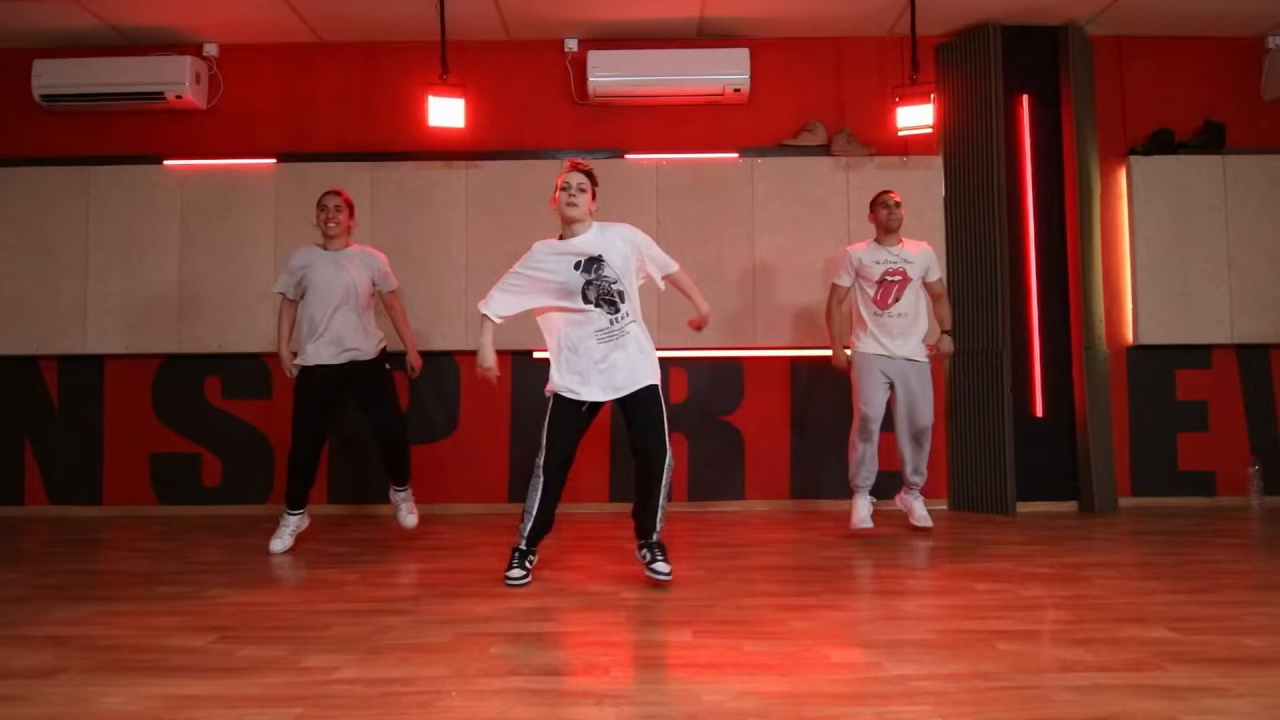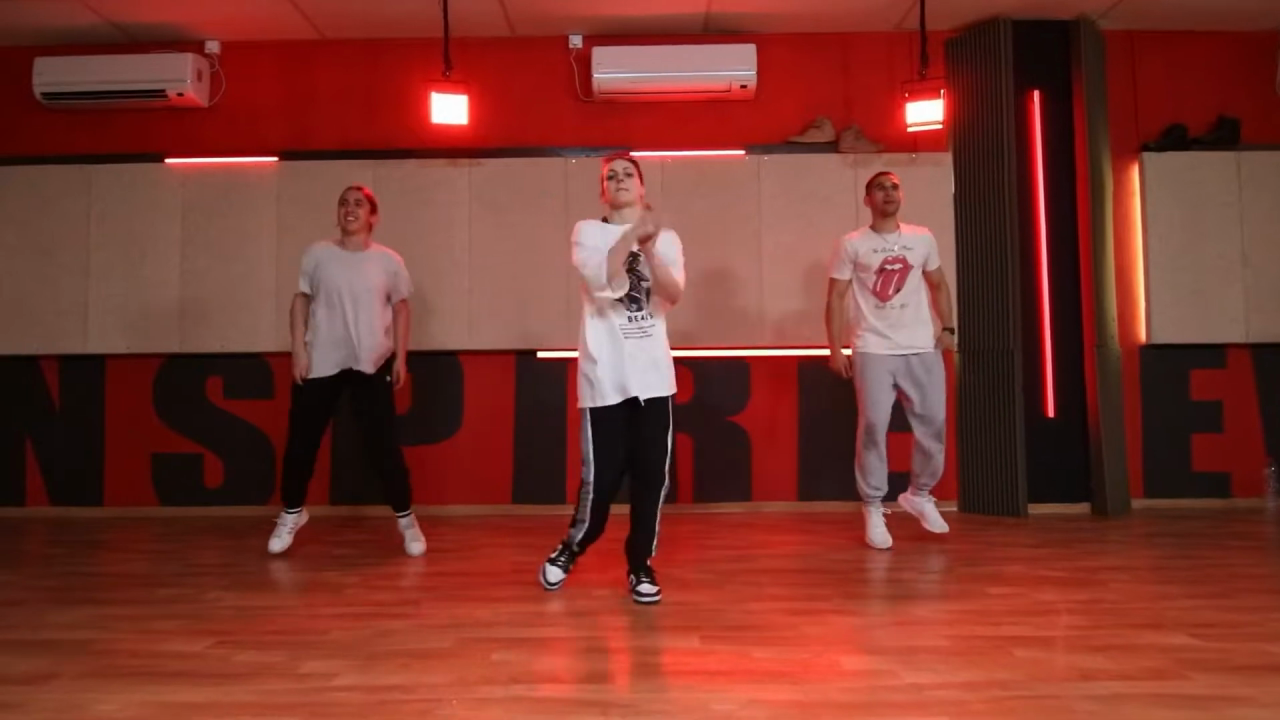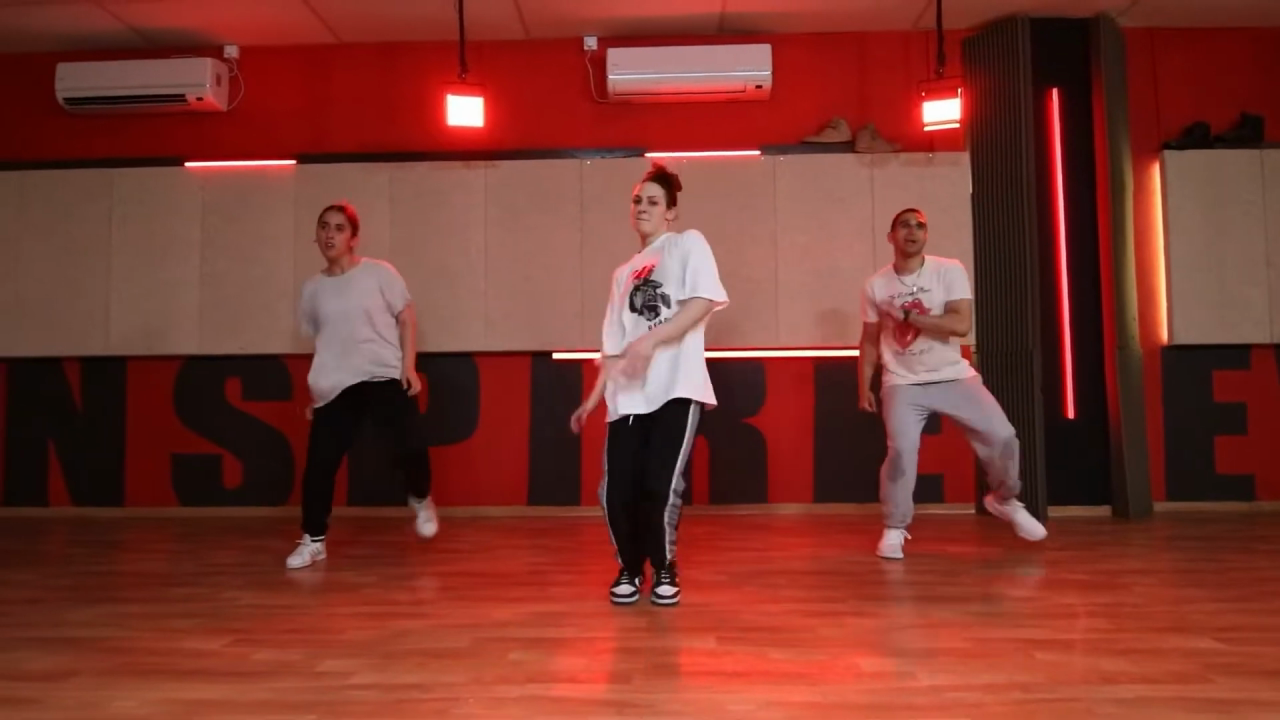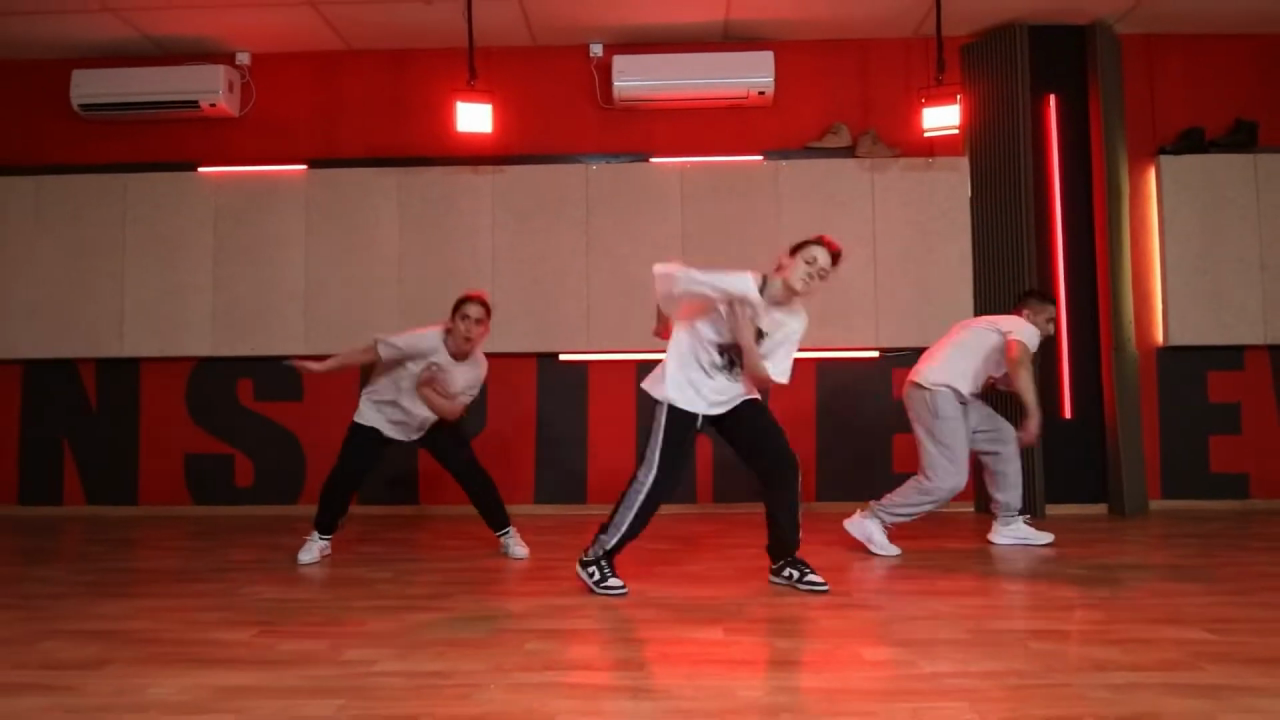
dt=0.5s
person 1, frame 1
left shoulder: (622, 236)
right shoulder: (542, 256)
left elbow: (667, 267)
right elbow: (497, 301)
left wrist: (699, 301)
right wrist: (485, 346)
left hip: (635, 367)
right hip: (576, 375)
left knee: (655, 454)
right knee: (551, 462)
left ankle: (649, 542)
right ankle: (525, 548)
person 1, frame 2
left shoulder: (665, 238)
right shoulder: (587, 232)
left elbow: (672, 296)
right elbow: (607, 284)
left wrist: (649, 245)
right wrist: (631, 234)
left hip: (652, 376)
right hip: (603, 376)
left knee: (653, 472)
right knee: (603, 476)
left ankle: (640, 563)
right ankle: (570, 548)
person 1, frame 3
left shoulder: (689, 244)
right shoulder: (623, 274)
left elbow: (707, 302)
right elbow: (614, 346)
left wrist: (652, 341)
right wrist: (592, 399)
left hip: (678, 385)
right hip: (630, 394)
left knee: (662, 482)
right knee: (617, 491)
left ankle: (663, 567)
right ankle: (631, 566)
person 1, frame 4
left shoulder: (795, 320)
right shoulder: (736, 285)
left elbow: (765, 379)
right elbow: (664, 278)
left wrist: (746, 341)
right wrist: (665, 322)
left hip: (734, 395)
right hip: (683, 389)
left knee: (782, 467)
right knee: (656, 479)
left ankle: (785, 560)
right ankle: (597, 558)
person 2, frame 1
left shoulder: (372, 260)
right shoulder: (302, 259)
left elbow: (392, 302)
right elbow: (289, 302)
left wrist: (411, 347)
right wrist: (283, 349)
left hip: (367, 358)
right hip: (317, 363)
left knee: (392, 427)
right knee: (306, 439)
left ankle: (401, 490)
right ankle: (294, 514)
person 2, frame 2
left shoulder: (389, 261)
right shoulder: (318, 254)
left elbow: (401, 309)
right elbow: (301, 302)
left wrist: (400, 358)
right wrist: (299, 350)
left hip: (371, 367)
right hip: (319, 368)
left knee: (384, 446)
right knee: (301, 443)
left ankle: (406, 517)
right ankle: (292, 512)
person 2, frame 3
left shoulder: (379, 272)
right shoulder: (312, 289)
left elbow: (406, 318)
left wrist: (409, 365)
right wrist: (316, 390)
left hip: (383, 377)
right hip: (335, 386)
left knee: (409, 446)
right knee: (319, 464)
left ankle: (421, 499)
right ankle: (314, 540)
person 2, frame 4
left shoulder: (478, 366)
right shoulder: (427, 341)
left elbow: (451, 411)
right elbow: (372, 353)
left wrist: (431, 393)
right wrist: (323, 366)
left hip: (432, 421)
right hip: (379, 414)
left knee: (472, 474)
right knee: (343, 477)
left ankle: (506, 534)
right ankle: (321, 538)
person 3, frame 1
left shoulder: (923, 253)
right shoulder: (855, 255)
left elbow: (939, 296)
right elbow: (835, 302)
left wrist: (946, 333)
right wrist: (837, 348)
left hip: (914, 354)
right hip: (870, 352)
left knee: (920, 423)
right knee: (868, 419)
left ankle: (911, 492)
right ankle: (861, 496)
person 3, frame 2
left shoulder: (922, 238)
right shoulder: (851, 245)
left elbow: (938, 285)
right elbow: (835, 298)
left wrist: (947, 329)
right wrist: (835, 348)
left hip: (921, 349)
right hip: (872, 351)
left knee: (933, 421)
right knee: (873, 425)
left ankle: (920, 494)
right ankle: (873, 507)
person 3, frame 3
left shoulder: (950, 271)
right shoulder: (874, 286)
left elbow: (963, 324)
right elbow: (869, 338)
left wrist: (909, 317)
right wrist: (864, 386)
left hip: (952, 375)
right hip: (903, 383)
left knee: (1001, 436)
right knee: (900, 452)
left ankle: (1005, 499)
right ankle: (894, 528)
person 3, frame 4
left shoulder: (995, 329)
right shoulder: (1024, 330)
right elbow: (1018, 362)
left wrist: (1001, 380)
right wrist: (1033, 413)
left hip: (947, 392)
right hip: (936, 392)
left knee: (1003, 440)
right knee: (949, 478)
left ankle: (1007, 523)
right ankle: (870, 521)
